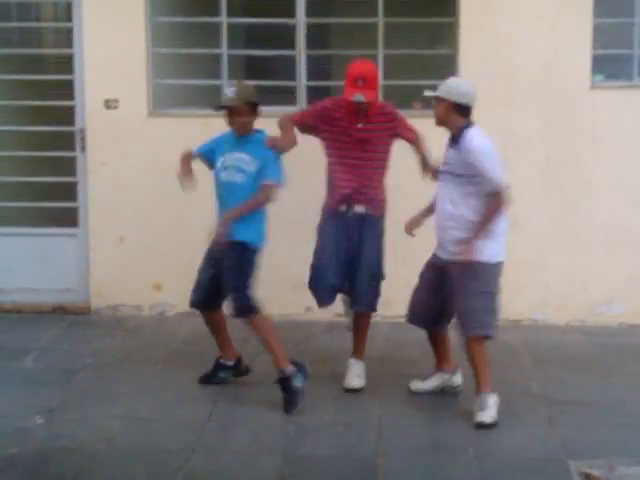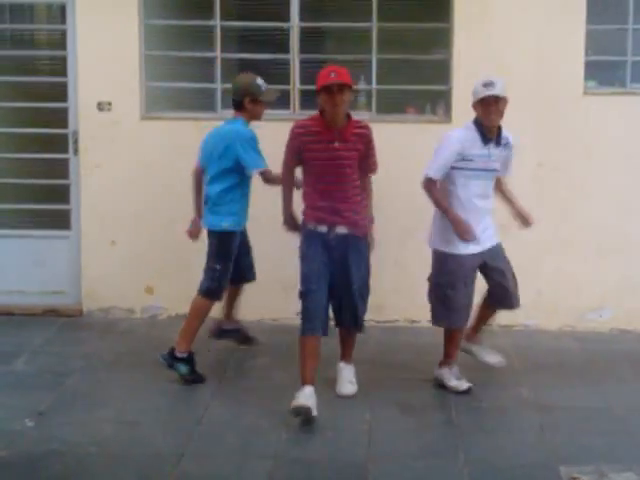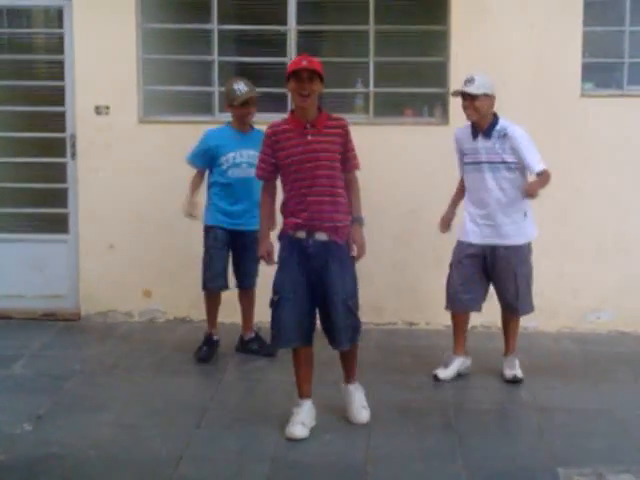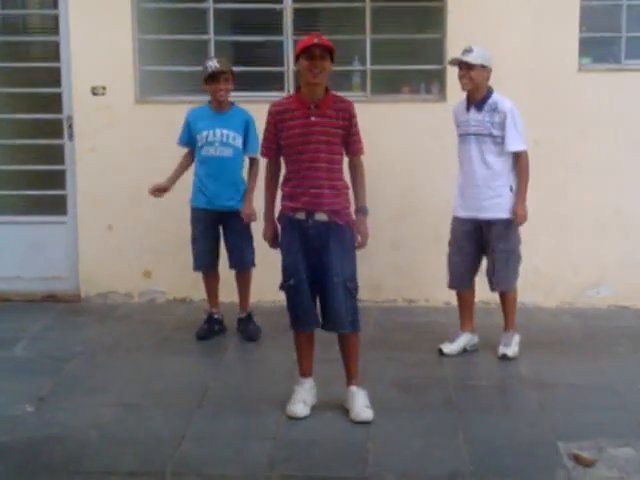
dt=0.4s
person 1, frame 1
left shoulder: (387, 115)
right shoulder: (329, 109)
left elbow: (414, 136)
right elbow: (289, 119)
left wrist: (425, 160)
right wrist: (285, 136)
left hip: (370, 213)
right hip: (336, 211)
left knee: (365, 287)
right knee: (324, 282)
left ankle: (357, 360)
right ankle: (348, 293)
person 1, frame 2
left shoulder: (363, 133)
right shoulder: (302, 131)
right elbow: (288, 170)
left wrist: (369, 221)
right wrist: (288, 214)
left hip: (353, 232)
right hip: (316, 232)
left knee: (352, 304)
right knee: (313, 307)
left ankle: (346, 364)
right ankle: (307, 390)
person 1, frame 3
left shoulder: (339, 127)
right shoulder: (276, 133)
left elbow: (350, 177)
right elbow: (268, 187)
left wrist: (357, 224)
right wrist: (264, 235)
left hip: (335, 236)
right hip: (295, 239)
left knee: (343, 317)
right knee: (294, 320)
left ankle: (352, 384)
right ankle: (305, 404)
person 1, frame 4
left shoulder: (344, 109)
right shoulder: (279, 111)
left elbow: (355, 163)
right elbow: (271, 166)
left wrist: (361, 214)
right wrist: (269, 217)
left hip: (336, 218)
right hip: (295, 220)
left knee: (343, 303)
right knee: (300, 303)
left ankle: (354, 387)
right ankle: (305, 383)
person 2, frame 1
left shoulder: (478, 145)
right shoulder: (455, 143)
left elbow: (498, 197)
left wrist: (472, 240)
right wrist: (423, 214)
left hip: (480, 251)
right hip: (448, 248)
left knee: (473, 321)
right knee: (428, 311)
left ankle: (485, 394)
right ankle: (445, 370)
person 2, frame 2
left shoulder: (506, 142)
right shoulder: (455, 139)
right elbow: (430, 182)
left wrist: (516, 208)
right wrist: (454, 219)
left hip: (487, 237)
right hip: (454, 239)
left knee: (505, 290)
right knee: (455, 305)
left ankle: (472, 340)
right ankle: (447, 367)
person 2, frame 3
left shoulder: (513, 134)
right shoulder: (461, 136)
left elbow: (542, 172)
left wrist: (536, 185)
right wrist: (451, 209)
left hip: (511, 232)
right hip: (473, 232)
left knee: (513, 298)
right knee: (459, 292)
left ankle: (509, 357)
right ankle: (460, 356)
person 2, frame 4
left shoulder: (504, 108)
right shoulder: (459, 110)
left elbow: (521, 156)
left wrist: (521, 200)
left hip: (498, 207)
right hip: (465, 207)
left knee: (503, 271)
right knee: (460, 270)
left ankle: (510, 333)
right ankle: (467, 333)
person 3, frame 1
left shoulder: (265, 145)
right shoulder: (221, 142)
left elbow: (266, 193)
right elbow: (190, 154)
left wrist: (228, 218)
right wrist: (186, 163)
left hip: (242, 237)
right hip: (226, 237)
left knee: (243, 304)
right knee: (204, 301)
left ankle: (288, 371)
right ankle: (230, 360)
person 3, frame 2
left shoulder: (216, 133)
right shoulder: (243, 135)
left elbow: (199, 174)
right elbow: (267, 176)
left wrist: (198, 216)
left hip: (215, 216)
right hip: (226, 220)
left knee: (241, 274)
right knee: (212, 286)
left ankle: (228, 323)
right ankle: (180, 352)
person 3, frame 3
left shoulder: (263, 139)
right shoulder: (212, 138)
right elbow: (199, 174)
right wrist: (191, 198)
left hip: (250, 223)
right hip: (218, 222)
left knee: (247, 282)
right knee: (213, 283)
left ankle: (248, 335)
right ankle: (211, 336)
person 3, frame 4
left shoulder: (244, 118)
right shoulder: (194, 117)
left elbow: (253, 162)
left wrist: (248, 200)
right wrist: (169, 182)
left hip: (235, 203)
right hip: (203, 203)
left knee: (243, 261)
right knee: (206, 262)
left ankle: (244, 315)
right ankle: (214, 316)
